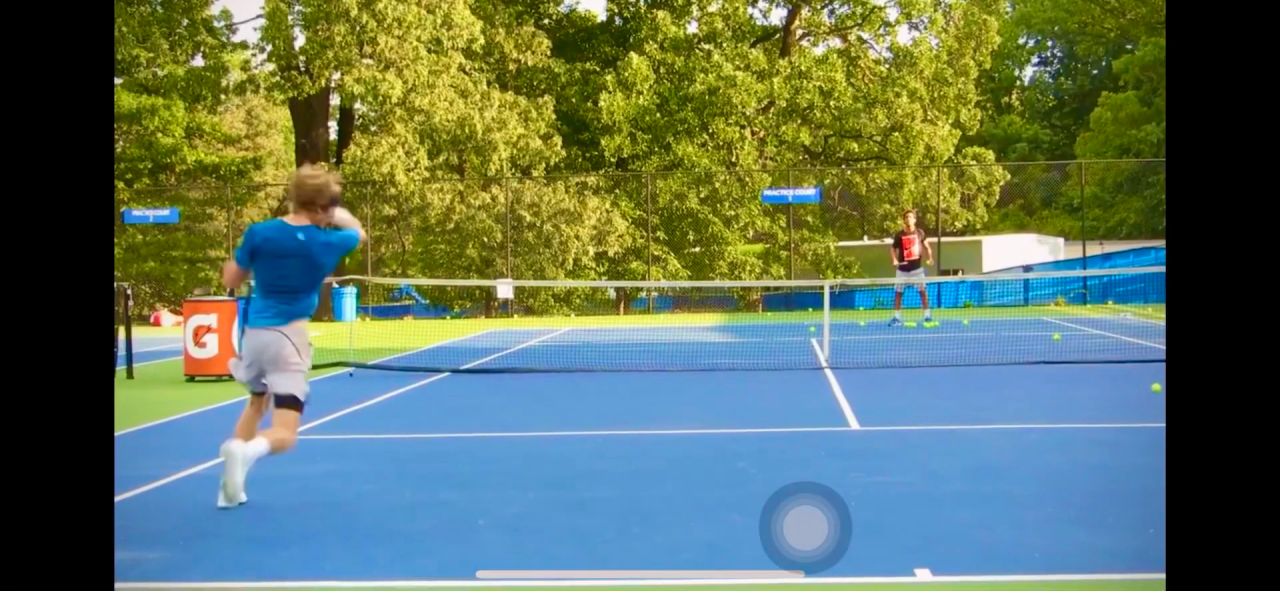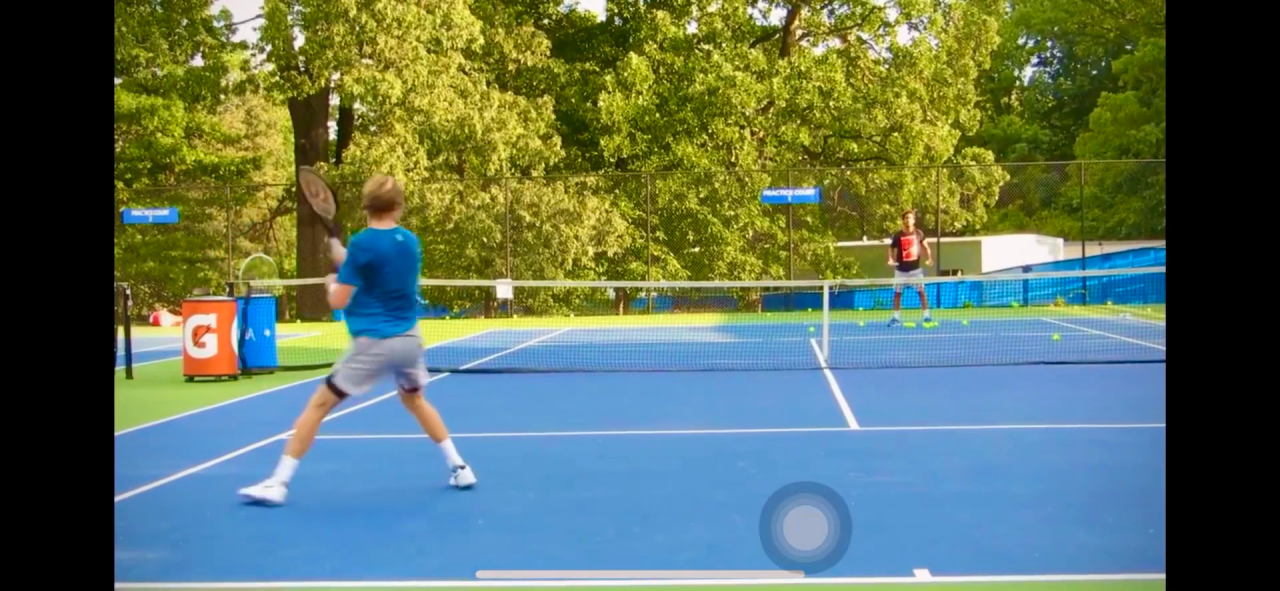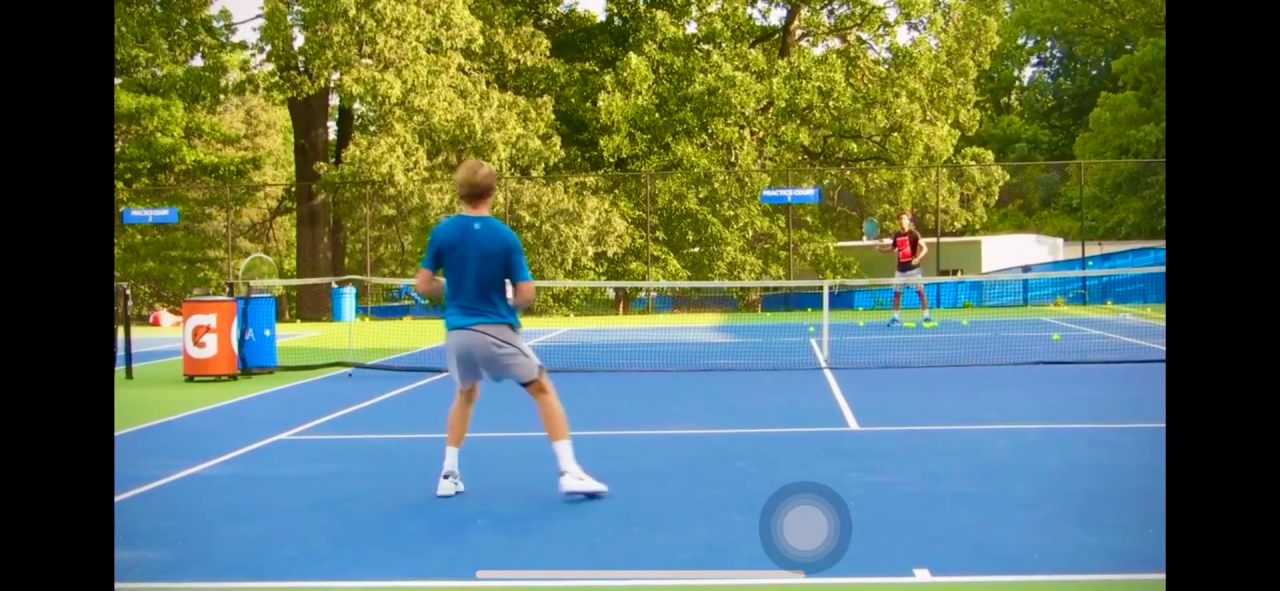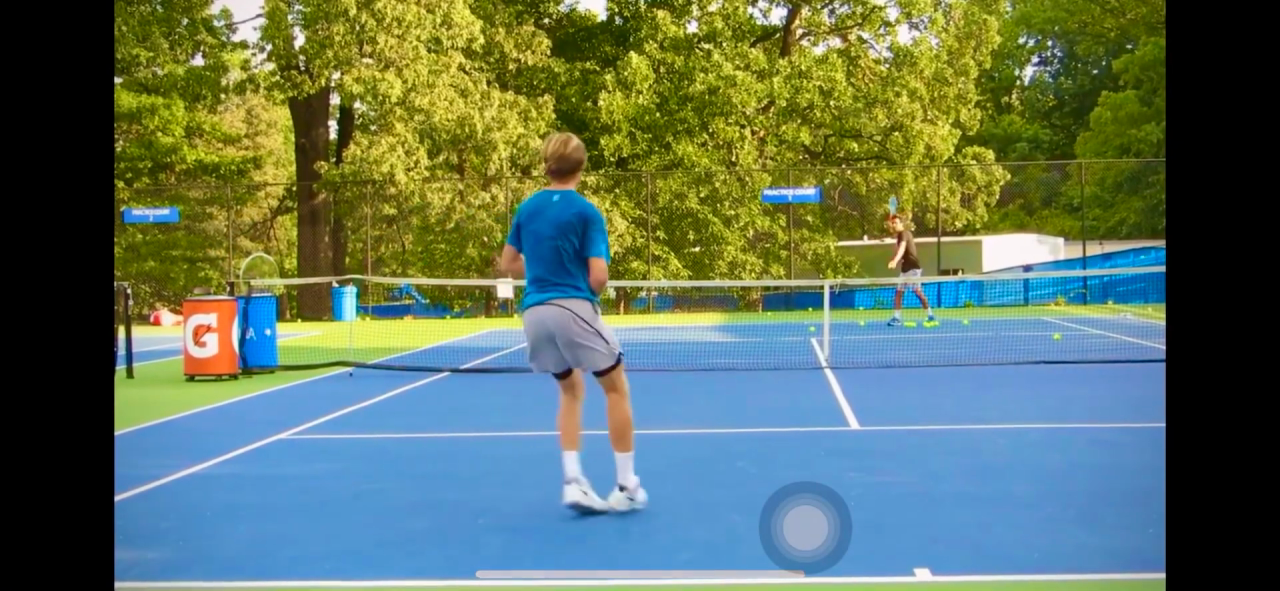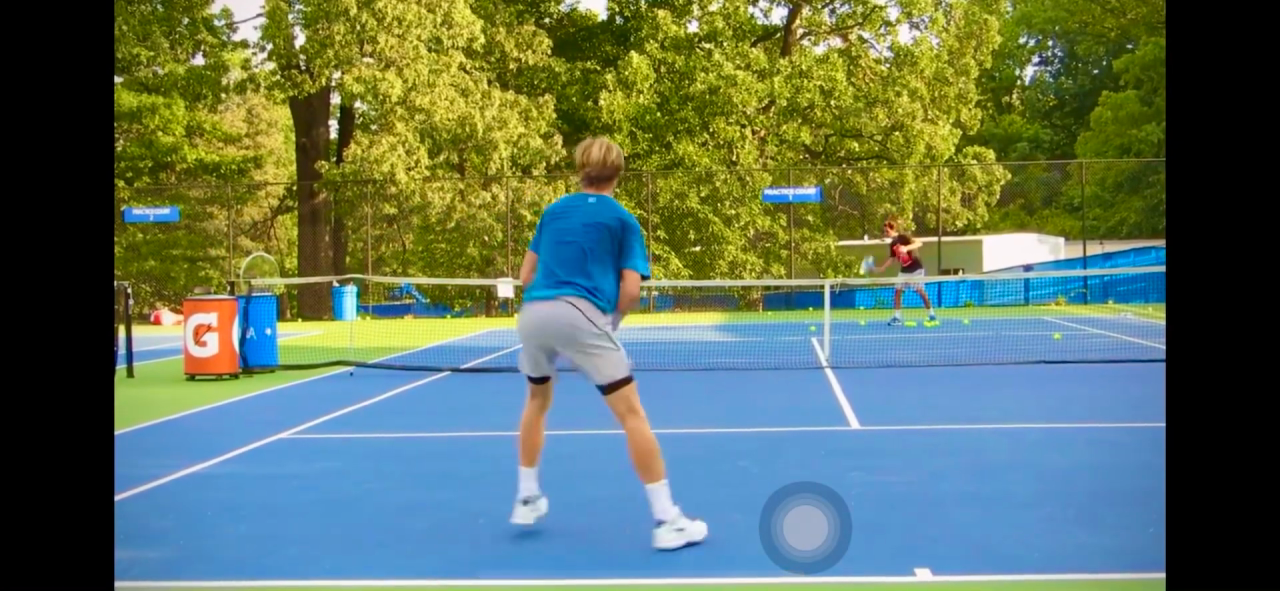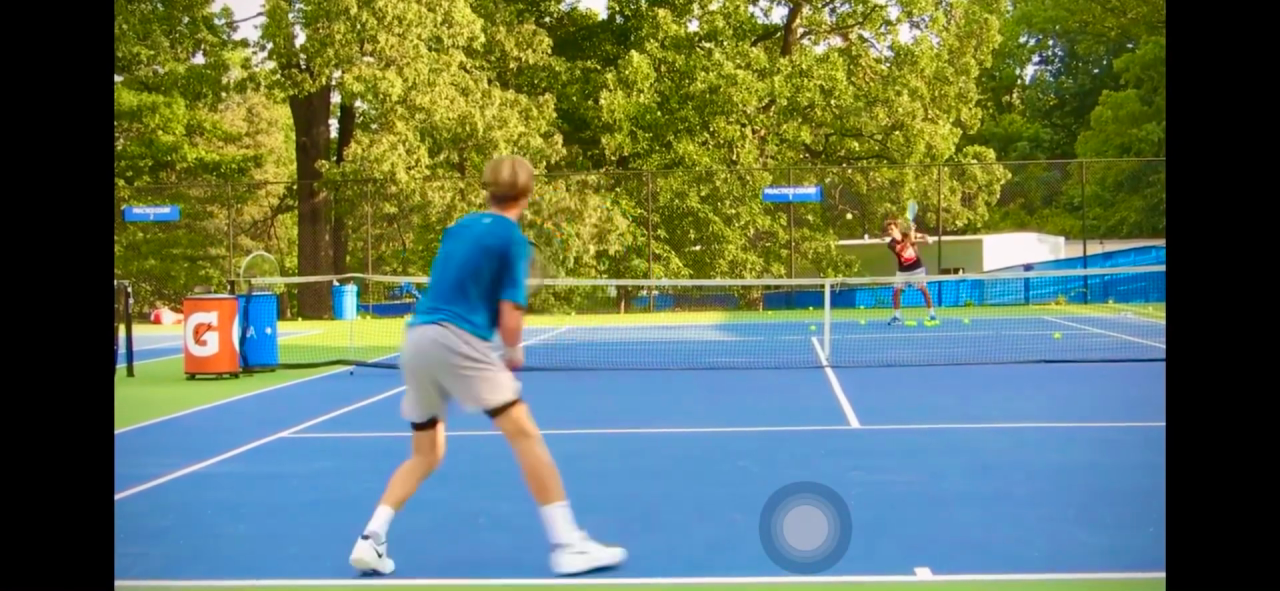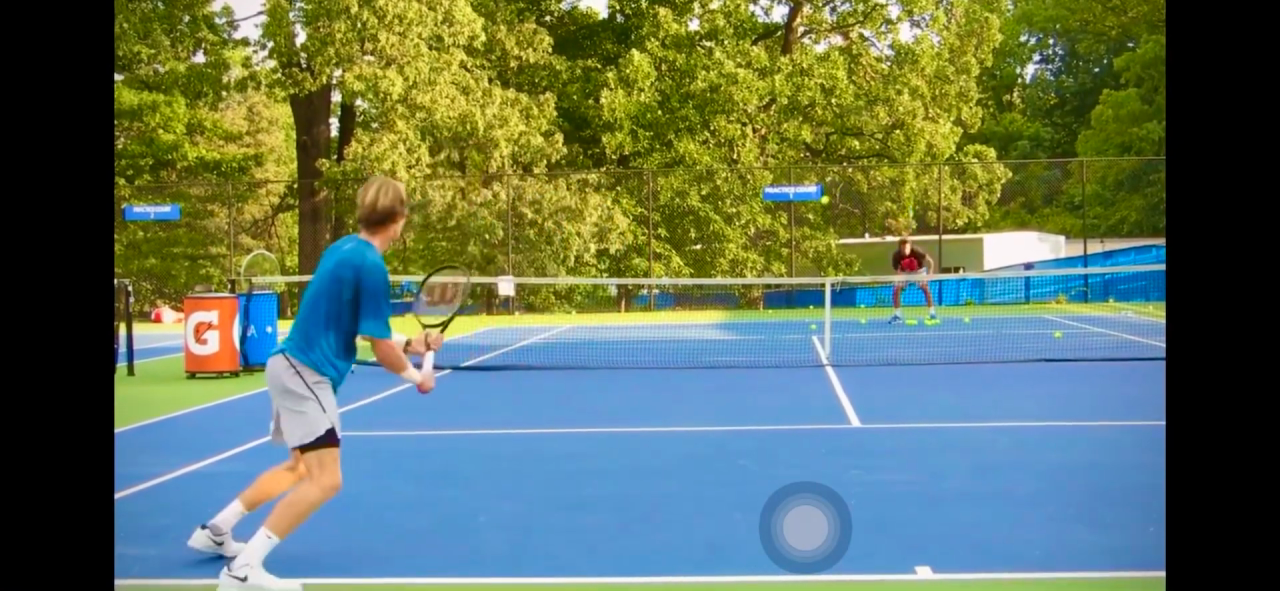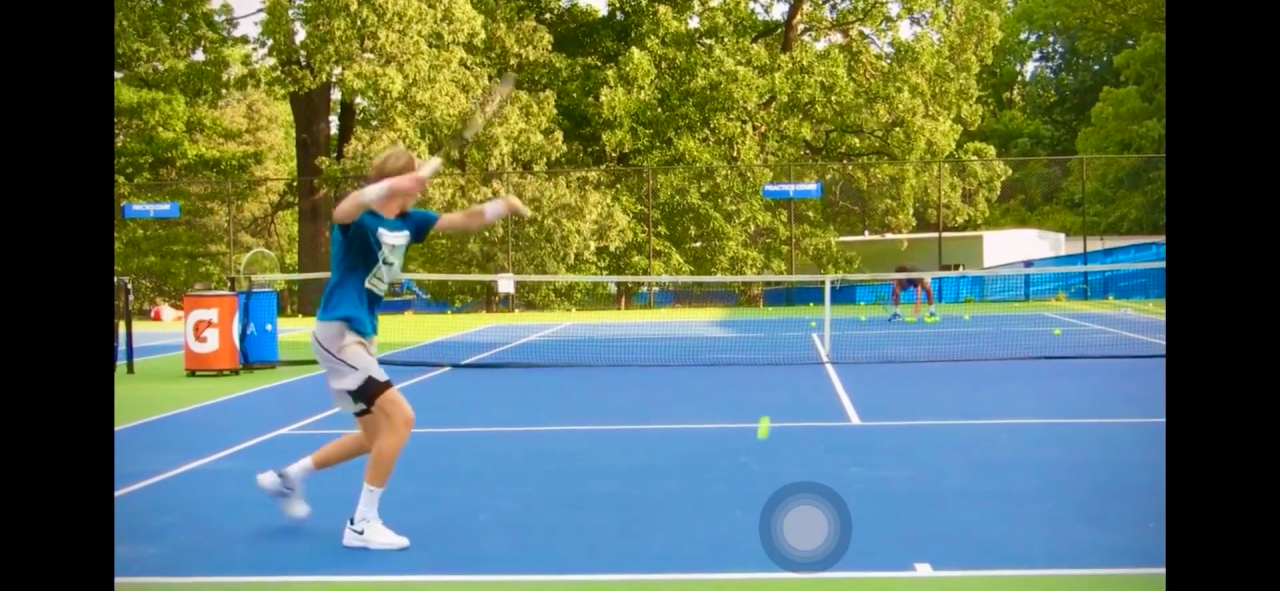
dt=0.4s
person 1, frame 1
left shoulder: (261, 234)
right shoulder: (323, 243)
left elbow: (230, 281)
right elbow: (359, 234)
right wrist: (340, 214)
left hip: (256, 335)
right hip: (287, 336)
left knee: (258, 404)
right knee: (282, 436)
left ankle: (230, 488)
right ankle: (242, 455)
person 1, frame 2
left shoulder: (361, 244)
right shoulder: (413, 242)
left elbow: (339, 301)
left wrist: (332, 282)
left hip: (373, 343)
right hip: (410, 339)
left knee: (319, 405)
right knee: (415, 400)
left ankle: (277, 483)
right ankle: (458, 468)
person 1, frame 3
left shoulder: (441, 232)
right shoulder: (506, 237)
left elbow: (423, 285)
right elbow: (525, 296)
left hip: (459, 334)
right hip: (497, 331)
left knee: (465, 396)
right knee: (543, 393)
left ankle: (448, 476)
right ankle: (571, 473)
person 1, frame 4
left shoulder: (527, 208)
right shoulder: (587, 211)
left elbow: (508, 264)
right elbow: (598, 277)
left hip: (535, 314)
right hip: (573, 310)
left knee: (572, 392)
right knee: (617, 391)
left ankle: (574, 483)
right ankle: (625, 486)
person 1, frame 5
left shoulder: (553, 210)
right shoulder: (623, 220)
left elbow: (526, 276)
right elbow: (631, 289)
right wrist: (609, 318)
left hip: (534, 315)
right hip: (580, 315)
left knee: (537, 403)
right knee: (632, 416)
left ankle: (527, 500)
right ankle: (667, 520)
person 1, frame 6
left shoulder: (458, 227)
right shoulder: (513, 239)
right elbow: (508, 318)
right wrist: (514, 353)
left hip: (417, 339)
right hip: (459, 341)
left knee: (425, 455)
right knee: (526, 439)
left ankle: (372, 539)
right ankle: (568, 545)
person 1, frame 7
left shoulder: (342, 250)
right shoulder: (370, 266)
right elbow: (380, 346)
left wrist: (409, 344)
right wrist: (416, 376)
left hip: (292, 365)
right hip: (305, 372)
left knee: (301, 468)
right knee: (326, 480)
left ankle: (215, 530)
person 1, frame 8
left shoulder: (405, 221)
right shoulder: (359, 217)
left elbow: (460, 221)
right elbow: (342, 210)
left wrist: (499, 206)
right wrist: (391, 186)
left hip: (356, 335)
right hip: (339, 333)
left knee: (375, 435)
right knee: (400, 419)
left ankle: (288, 478)
right ankle: (363, 523)
